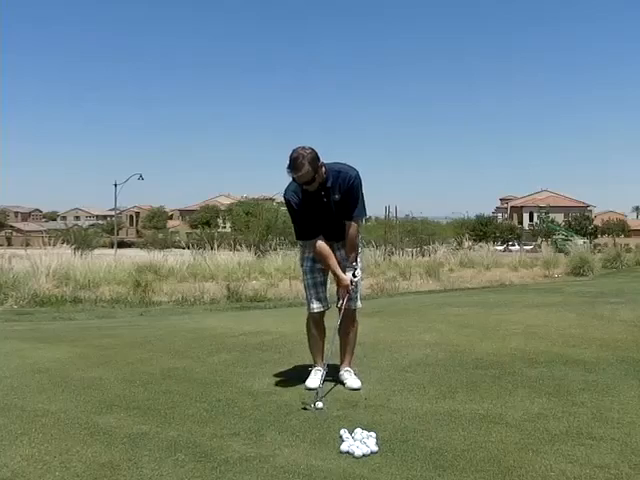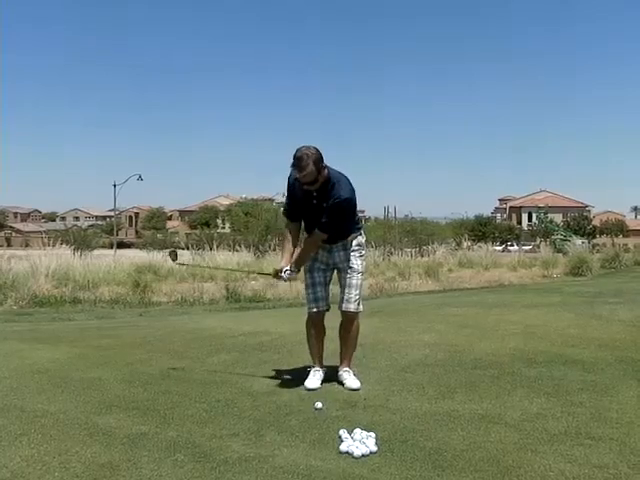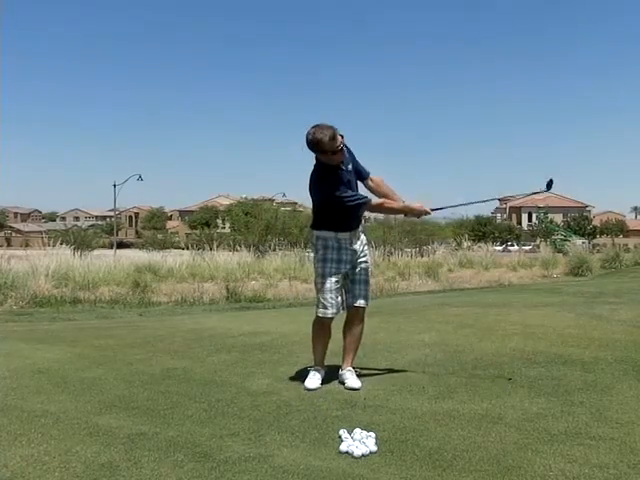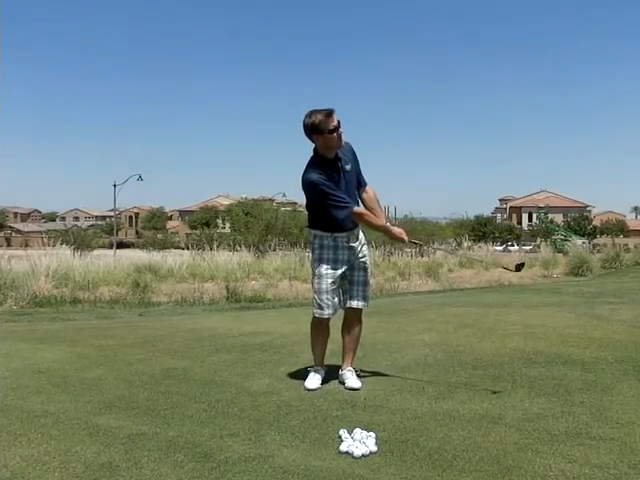
dt=0.7s
person 1, frame 1
left shoulder: (348, 176)
right shoulder: (293, 195)
left elbow: (352, 225)
right elbow: (315, 240)
left wrist: (351, 265)
right wrist: (339, 274)
left hip: (347, 245)
right hip: (313, 249)
left knee: (350, 308)
right knee: (316, 311)
left ankle: (346, 368)
right ankle: (318, 366)
person 1, frame 2
left shoulder: (343, 193)
right shoulder: (295, 181)
left elbow: (319, 236)
right elbow: (293, 222)
left wrist: (295, 266)
right wrist: (287, 258)
left hip: (348, 245)
right hip: (317, 249)
left knee: (350, 311)
right knee: (316, 312)
left ankle: (345, 368)
right ankle: (317, 367)
person 1, frame 3
left shoulder: (344, 152)
right shoulder: (323, 184)
left elbow: (370, 181)
right elbow: (374, 206)
left wrist: (403, 203)
right wrist: (409, 209)
left hip: (356, 238)
right hip: (331, 243)
left knee: (357, 308)
right knee: (326, 312)
left ankle: (347, 368)
right ankle: (317, 367)
person 1, frame 4
left shoulder: (347, 151)
right shoulder: (313, 177)
left elbow: (365, 190)
right elbow: (354, 212)
left wrist: (386, 224)
right wrist: (388, 230)
left hip: (356, 238)
right hip: (328, 243)
left knee: (355, 309)
right knee: (323, 312)
left ankle: (347, 368)
right ankle: (317, 368)
